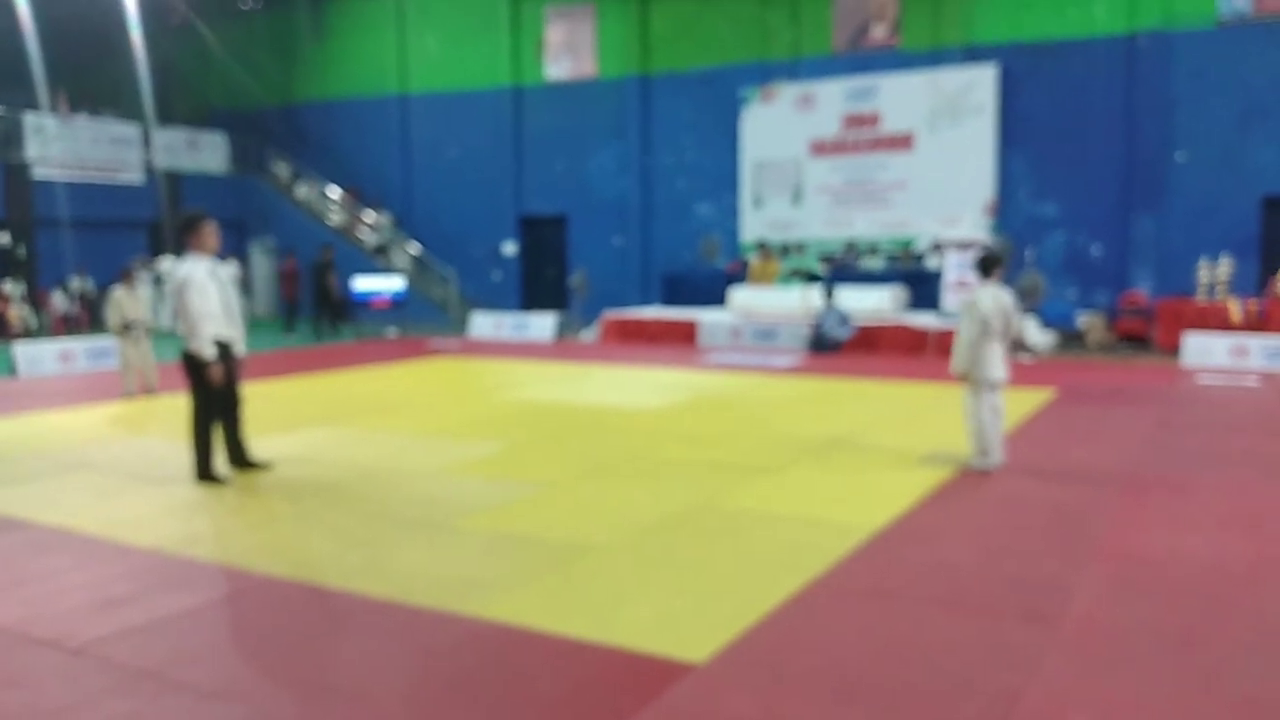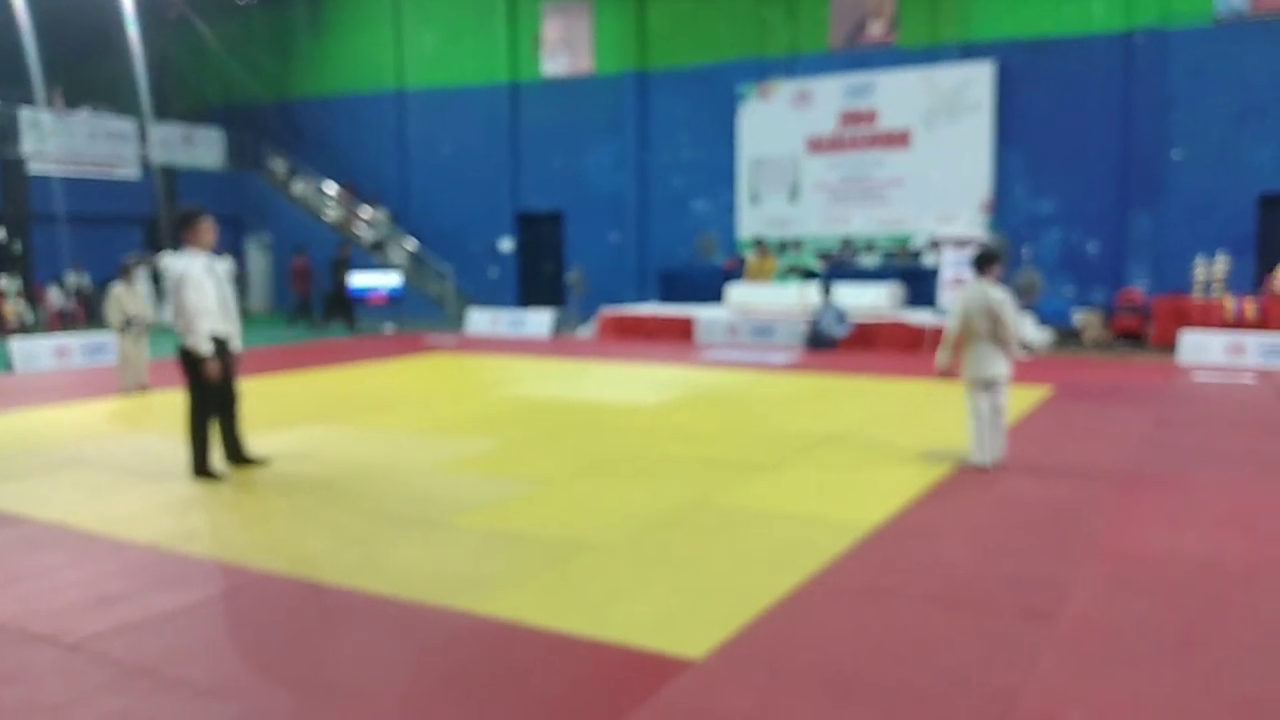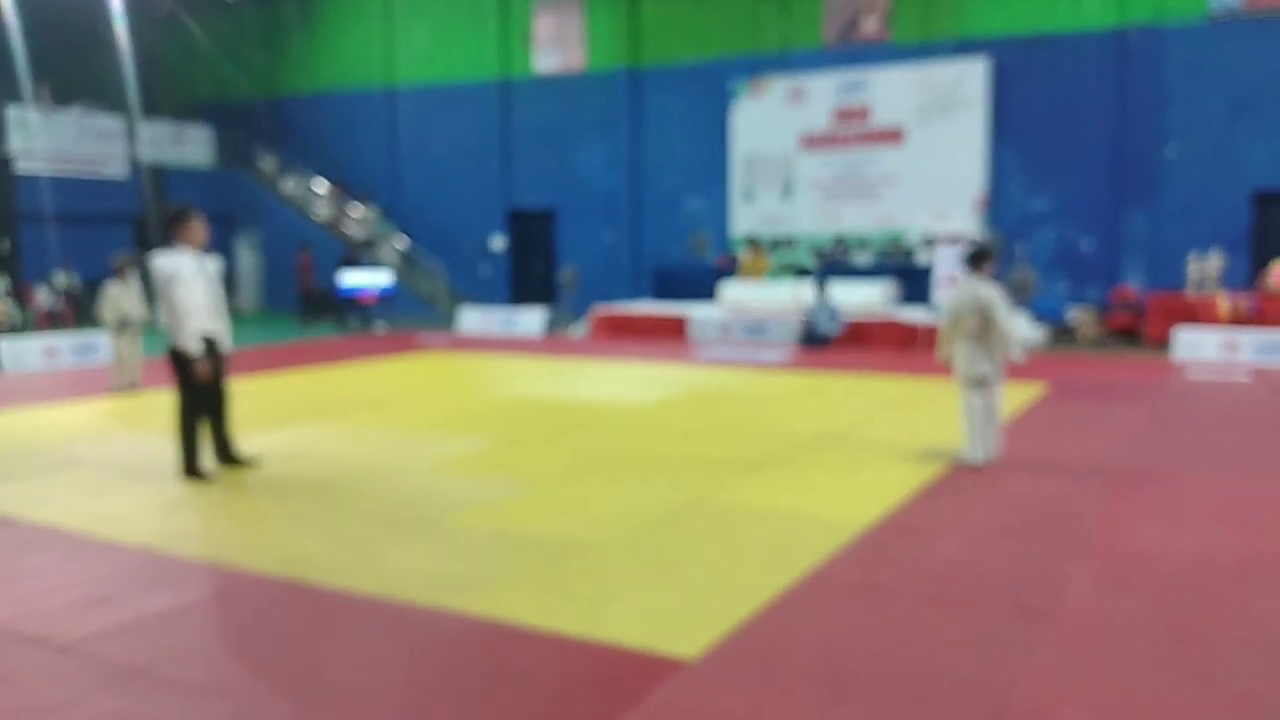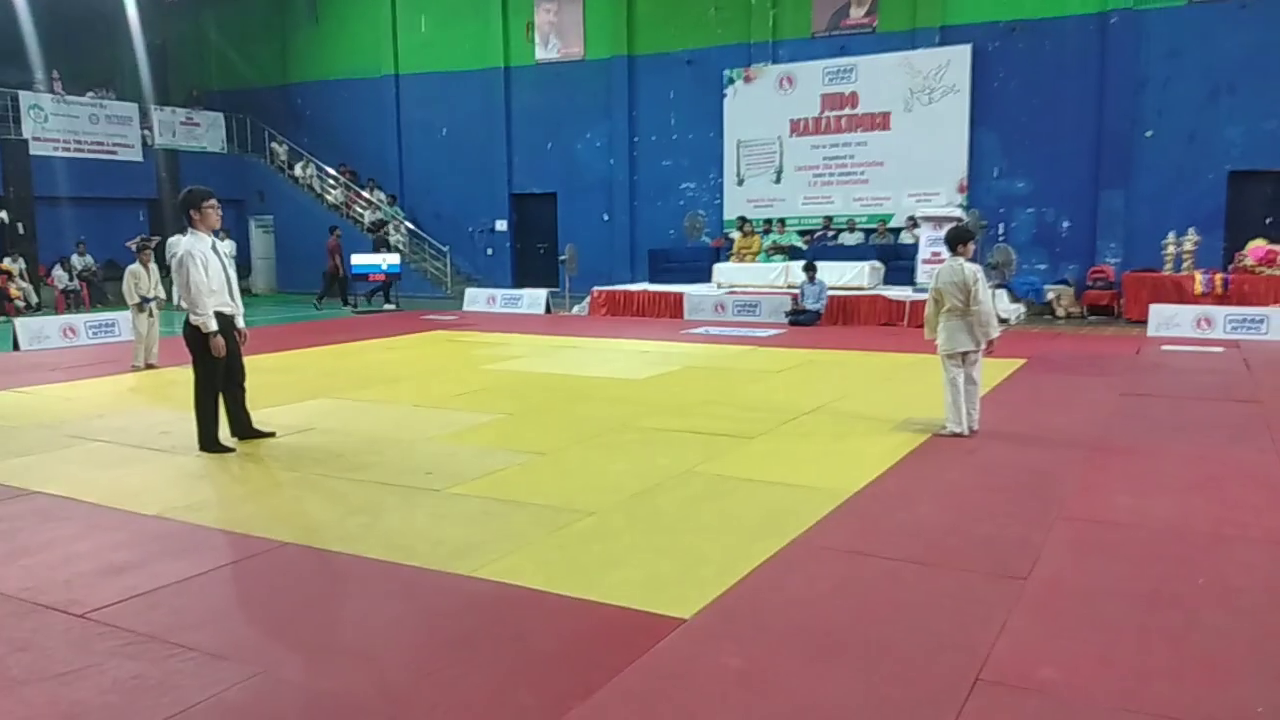
dt=0.3s
person 1, frame 1
left shoulder: (215, 269)
right shoulder: (190, 273)
right elbow: (196, 318)
left wrist: (237, 349)
right wrist: (210, 359)
left hip: (224, 348)
right hip: (205, 352)
left knee: (230, 406)
right knee: (207, 411)
left ankle: (239, 457)
right ankle: (204, 469)
person 1, frame 2
left shoulder: (214, 265)
right shoulder: (187, 269)
right elbow: (192, 315)
left wrist: (233, 346)
right wrist: (206, 355)
left hip: (220, 344)
right hip: (202, 349)
left knee: (227, 402)
right knee: (203, 407)
left ankle: (235, 453)
right ankle: (201, 465)
person 1, frame 3
left shoulder: (206, 263)
right shoulder: (176, 267)
right elbow: (183, 314)
left wrist: (223, 344)
right wrist: (196, 354)
left hip: (210, 344)
right hip: (192, 347)
left knee: (216, 402)
right knee: (194, 406)
left ankle: (225, 453)
right ankle: (191, 465)
person 1, frame 4
left shoulder: (214, 245)
right shoulder: (191, 250)
right elbow: (199, 295)
left wrist: (238, 322)
right wrist: (212, 332)
left hip: (225, 321)
right hip: (207, 326)
left knee: (235, 378)
right knee: (209, 384)
left ankle: (242, 428)
right ankle: (209, 440)
person 2, frame 1
left shoulder: (975, 298)
right shoulder: (1006, 295)
left elbow: (966, 335)
right elbow: (1014, 329)
left wrist: (959, 365)
left hip: (978, 362)
right hip: (997, 361)
left knee: (980, 410)
right knee: (994, 408)
left ankle: (985, 458)
right ankle: (996, 454)
person 2, frame 2
left shoulder: (965, 295)
right shoulder: (1000, 294)
left elbow: (952, 330)
right elbow: (1010, 329)
left wrist: (944, 360)
right wrist: (1013, 352)
left hip: (975, 360)
right hip: (998, 360)
left knee: (979, 408)
right knee: (997, 407)
left ankle: (982, 456)
right ankle: (996, 452)
person 2, frame 3
left shoulder: (959, 293)
right shoulder: (991, 291)
left elbow: (948, 327)
right elbow: (1003, 327)
left wrist: (947, 353)
right wrist: (1011, 354)
left hip: (966, 357)
right hip: (990, 357)
left knee: (973, 405)
right knee: (990, 405)
left ankle: (976, 453)
right ankle: (988, 450)
person 2, frame 4
left shoulder: (939, 273)
right shoulder: (973, 271)
left elbow: (932, 308)
right elbow: (982, 306)
left wrist: (932, 332)
right wrist: (989, 334)
left hip: (949, 332)
right hip: (971, 331)
left knee: (953, 379)
right knee: (971, 379)
left ankle: (956, 425)
right ankle: (970, 422)
